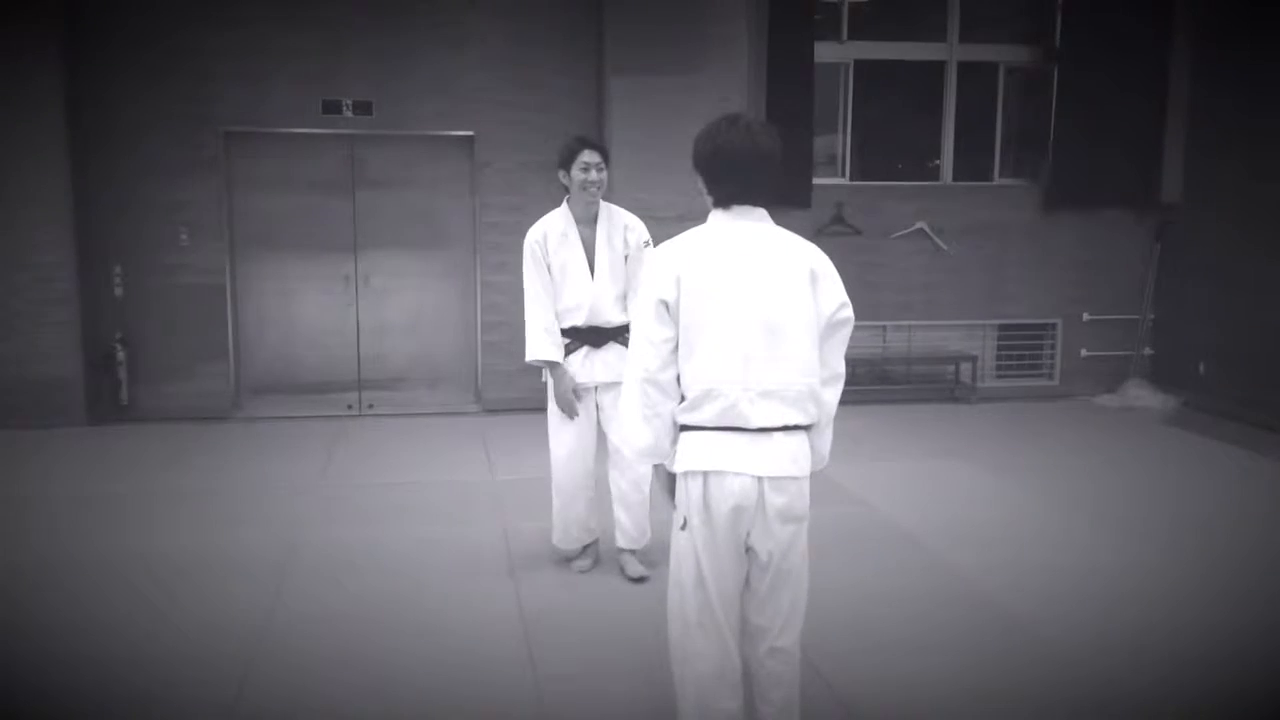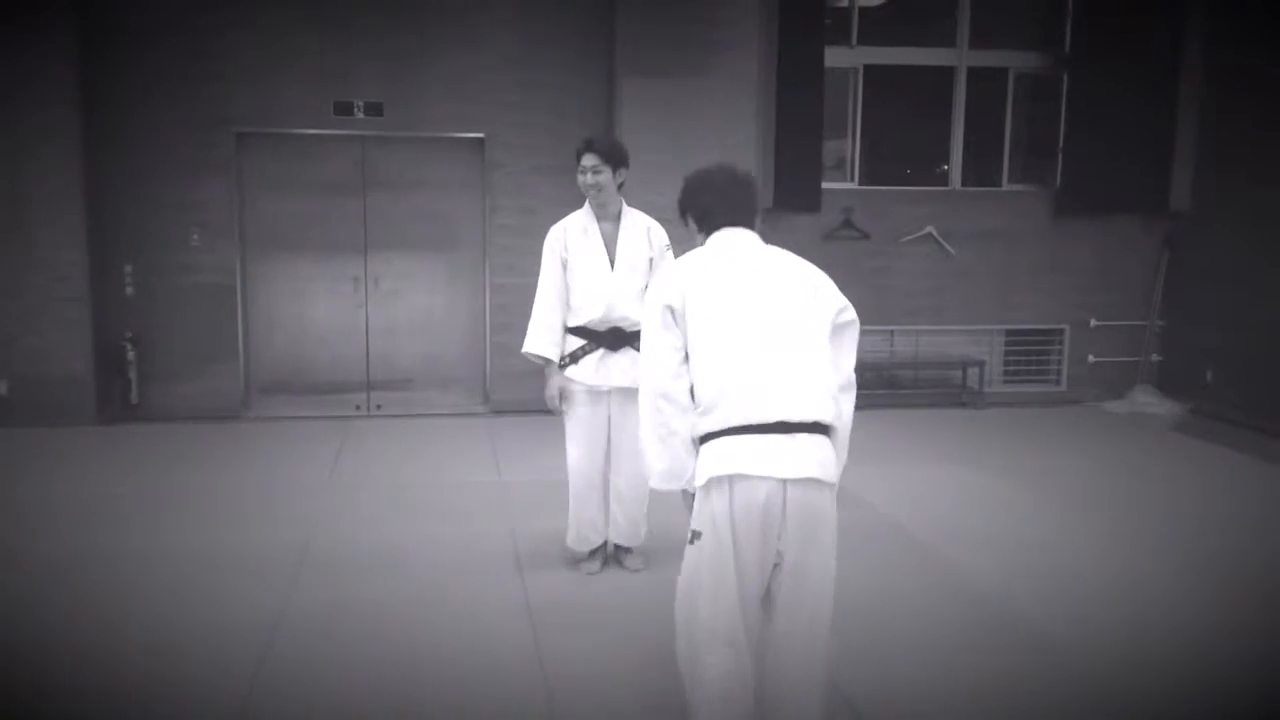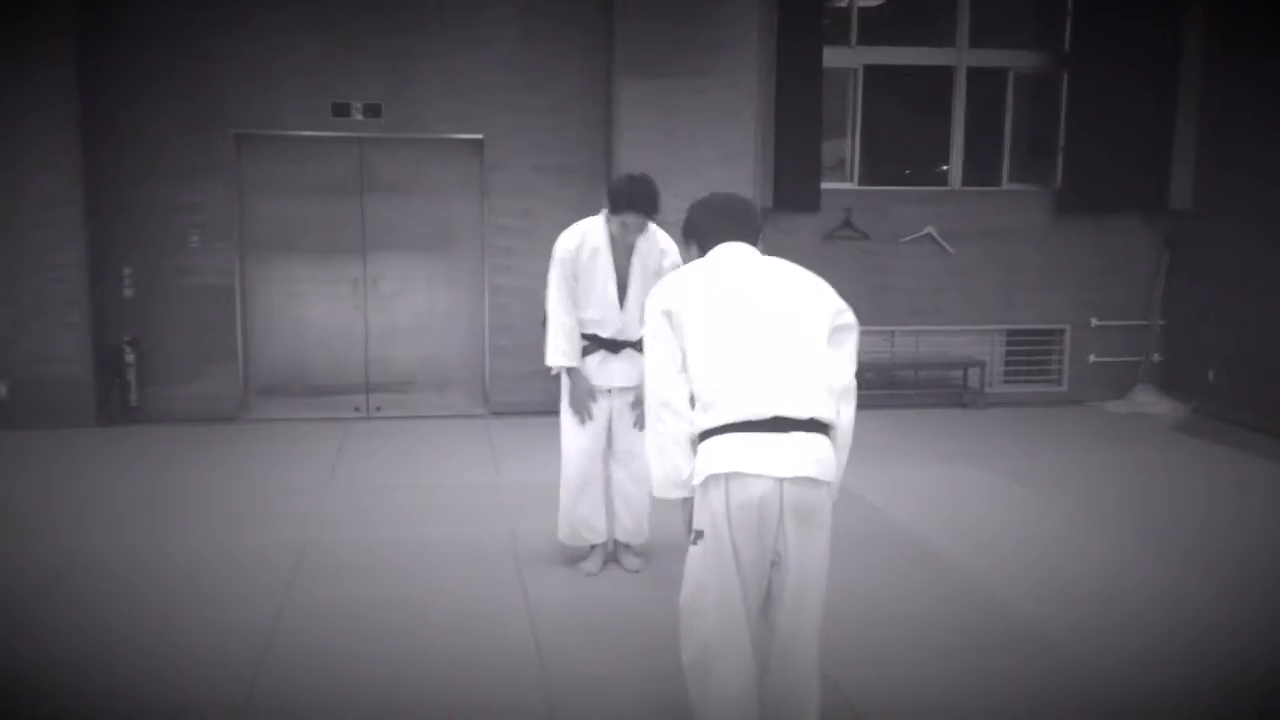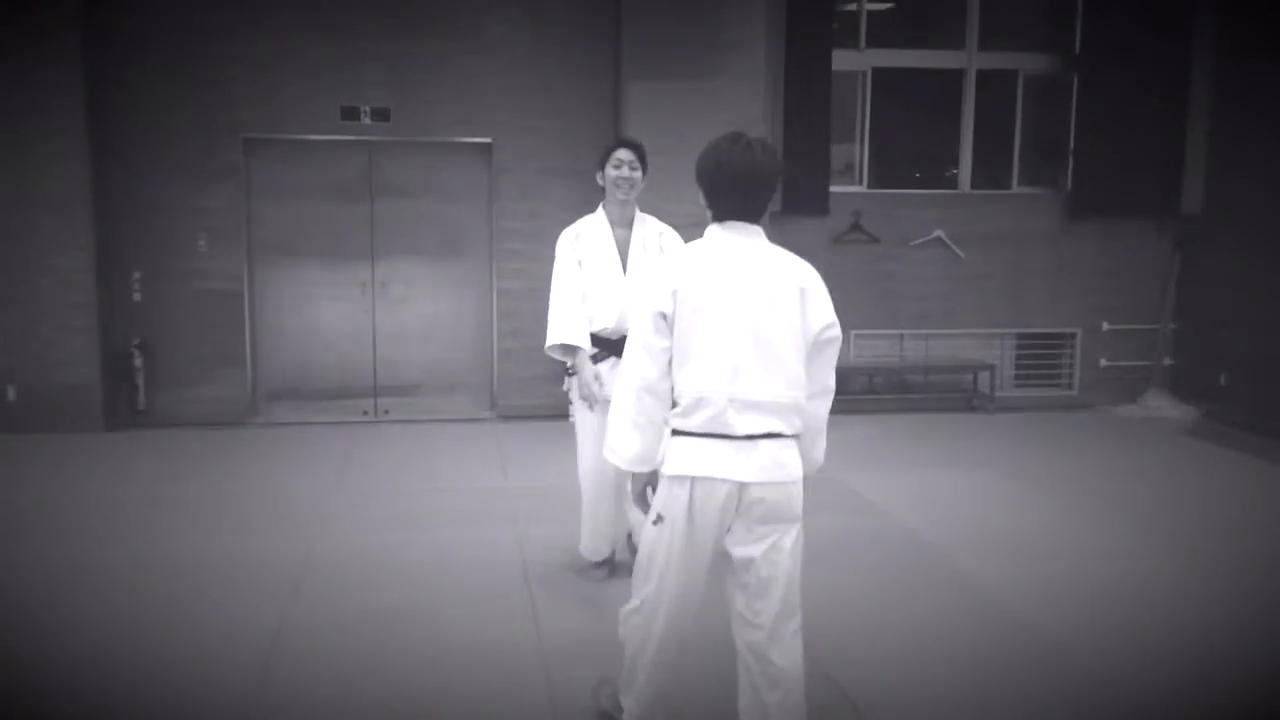
dt=0.7s
person 1, frame 1
left shoulder: (674, 258)
right shoulder: (809, 260)
left elbow: (653, 370)
right elbow: (829, 370)
left wrist: (666, 454)
left hip: (710, 460)
right hip: (785, 461)
left knee: (705, 625)
right knee: (778, 623)
person 1, frame 2
left shoulder: (678, 277)
right shoulder: (809, 275)
left elbow: (666, 389)
right elbow: (842, 383)
left wrist: (683, 478)
left hip: (734, 463)
right hip: (811, 462)
left knee: (715, 629)
right knee: (799, 629)
person 1, frame 3
left shoulder: (676, 287)
right shoulder: (809, 283)
left elbow: (666, 395)
right elbow: (841, 387)
left wrist: (683, 486)
left hip: (732, 463)
right hip: (810, 462)
left knee: (719, 630)
right knee: (795, 630)
person 1, frame 4
left shoulder: (676, 271)
right shoulder: (801, 277)
left elbow: (645, 377)
right elbow: (818, 384)
left wrist: (640, 461)
right wrist: (803, 460)
left hip: (697, 463)
right hip: (775, 467)
left knee: (656, 601)
right knee: (772, 623)
person 2, frame 1
left shoulder: (629, 228)
right shoulder: (542, 234)
right elbow: (540, 308)
right wrist: (558, 372)
left hip: (621, 355)
right hip: (569, 359)
left knee: (631, 456)
right knee: (569, 462)
left ankle: (629, 548)
right ankle: (584, 542)
person 2, frame 2
left shoulder: (650, 232)
right shoulder: (563, 233)
right elbow: (550, 301)
right wrist: (551, 370)
left hip: (635, 360)
right hip: (582, 360)
left knee: (633, 463)
right knee: (585, 462)
left ankle: (625, 542)
right ankle: (592, 544)
person 2, frame 3
left shoulder: (662, 248)
right shoulder: (572, 243)
right elbow: (561, 313)
right wrist: (574, 375)
left hip: (636, 365)
right hip: (586, 361)
left knee: (634, 457)
right knee: (581, 457)
left ankle: (625, 539)
right ankle: (595, 540)
person 2, frame 4
left shoulder: (663, 237)
right shoulder: (575, 237)
right elbow: (567, 302)
right wrist: (581, 364)
right hip: (595, 366)
right knee: (597, 471)
right ankle: (601, 551)
